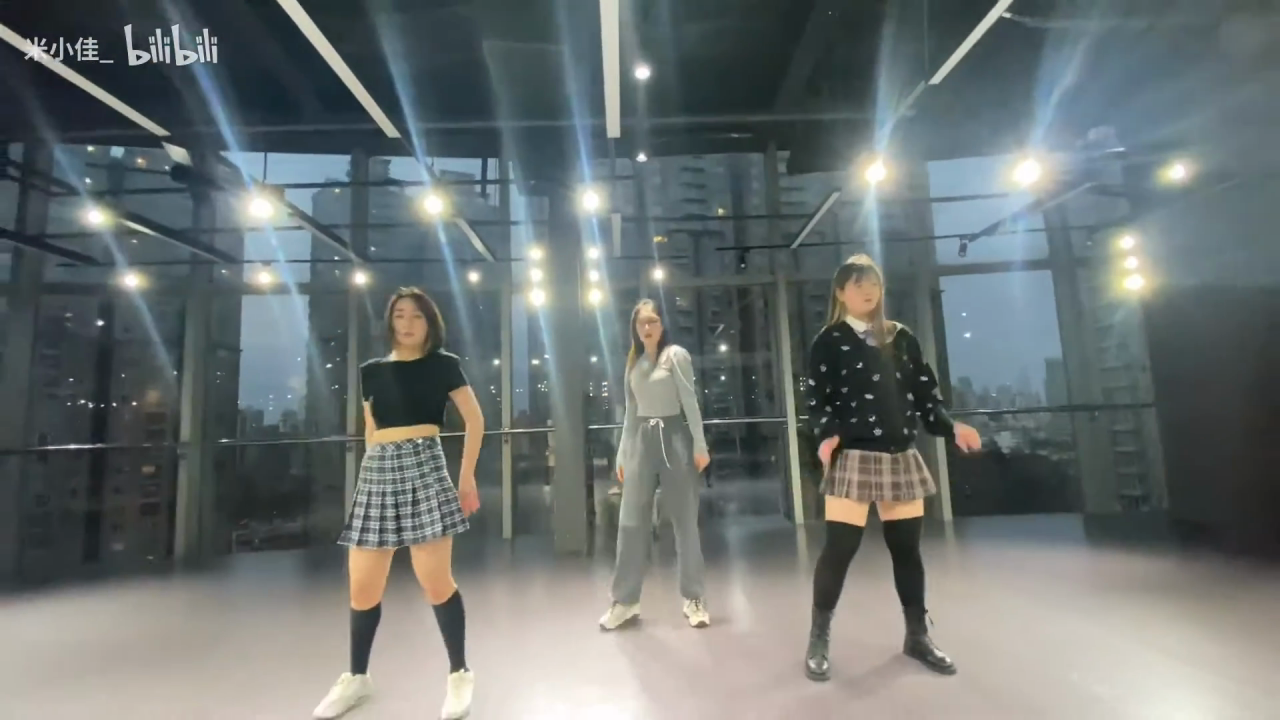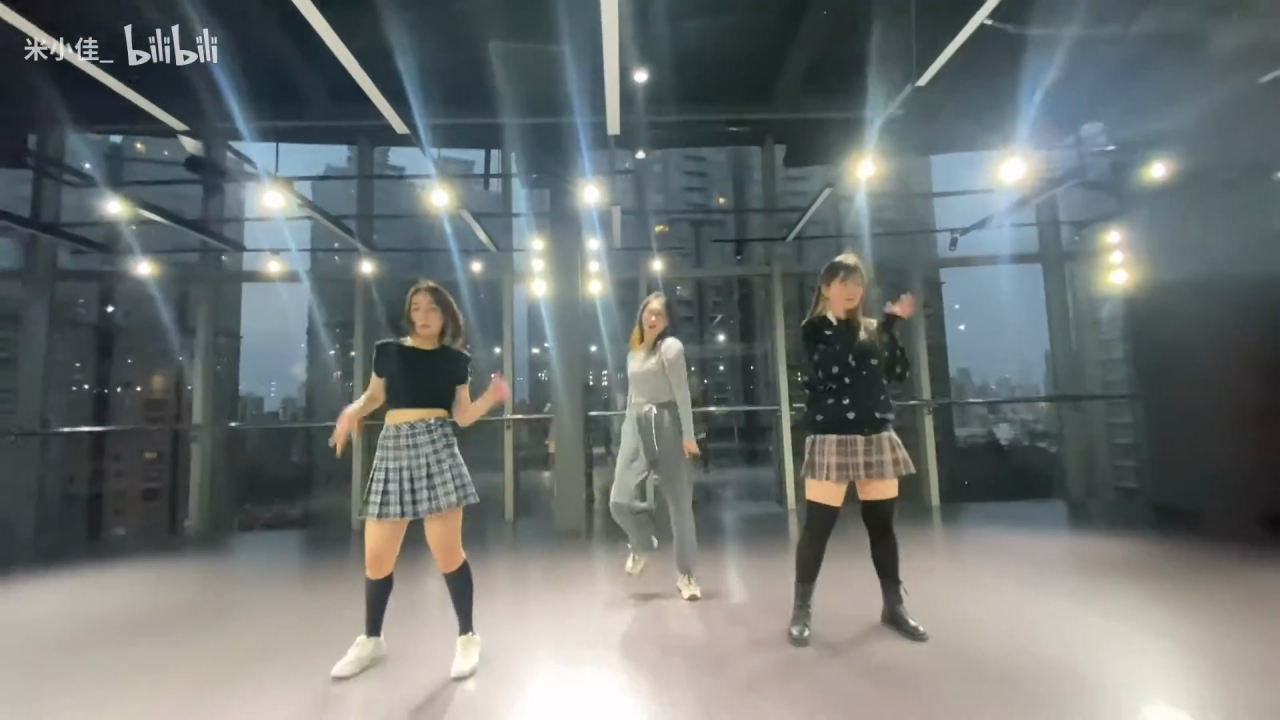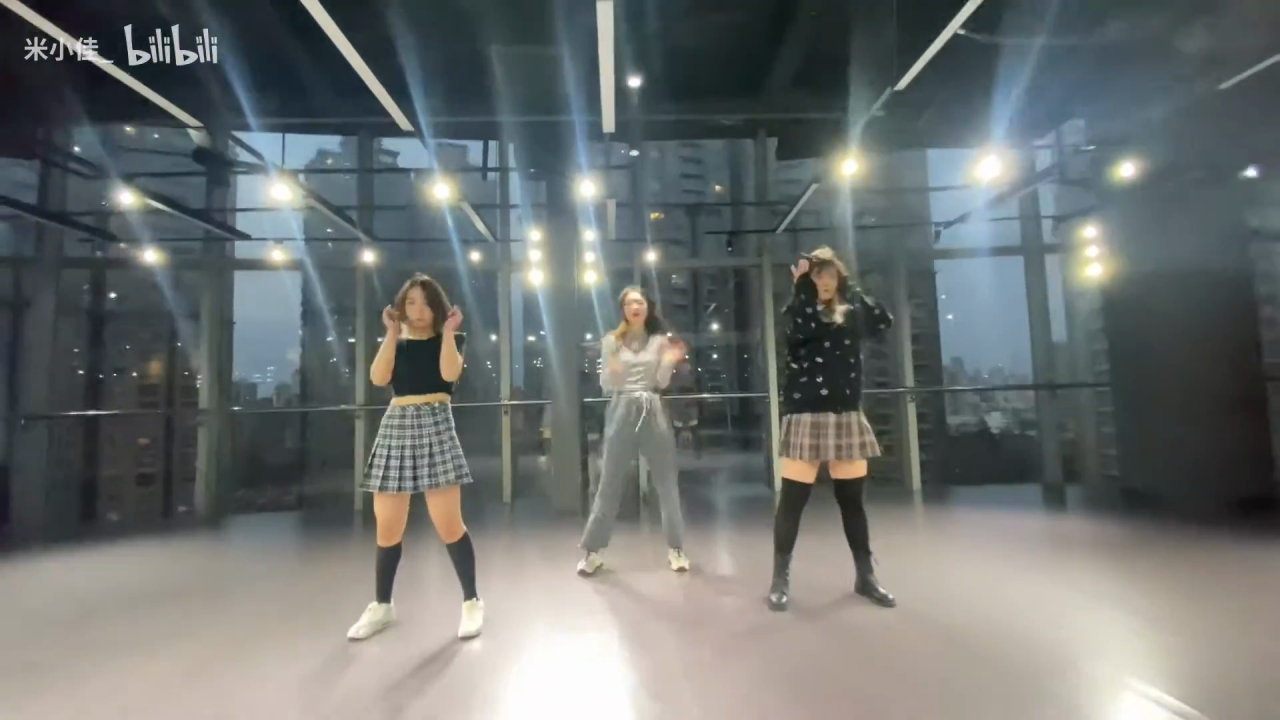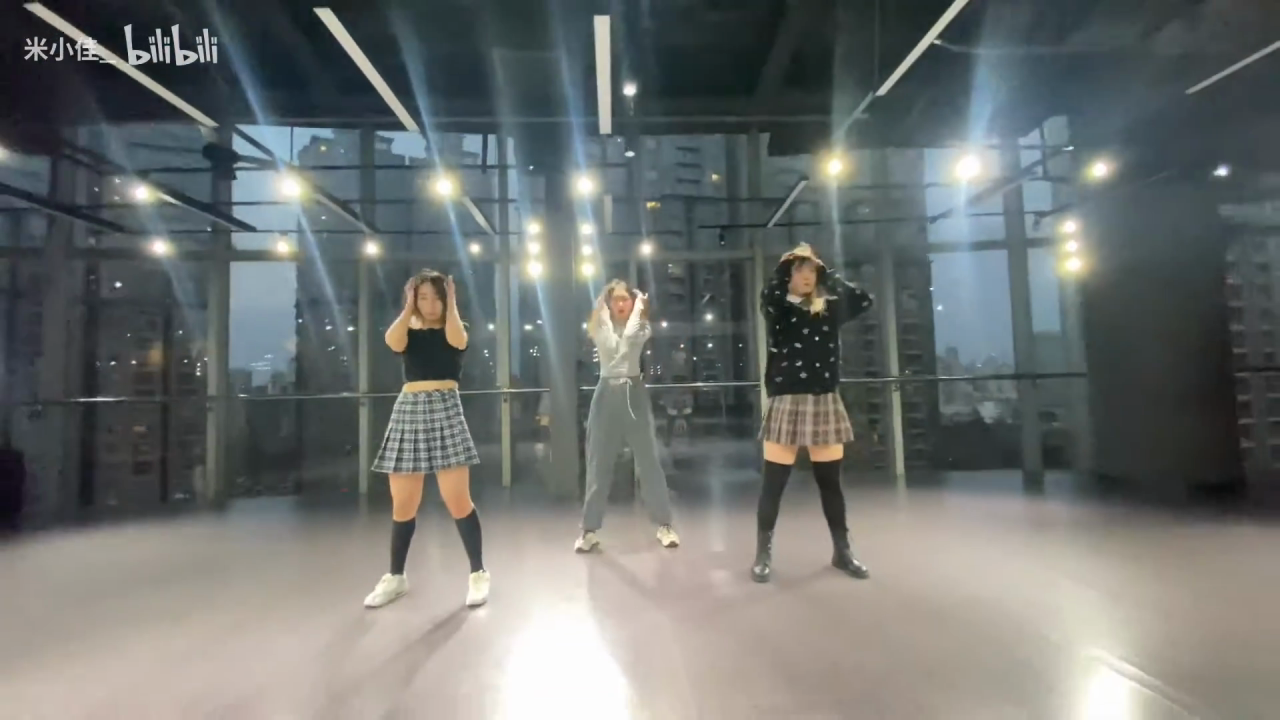
dt=0.2s
person 1, frame 1
left shoulder: (443, 365)
right shoulder: (371, 371)
left elbow: (474, 420)
left wrist: (467, 474)
right wrist: (374, 471)
left hip: (423, 467)
right hip: (377, 471)
left knee: (436, 582)
right knee: (362, 588)
person 1, frame 2
left shoulder: (455, 359)
right shoulder: (387, 351)
left elbow: (463, 415)
right elbow: (374, 397)
left wrist: (490, 398)
right wrist: (352, 412)
left hip: (436, 447)
right hip: (392, 450)
left knee: (447, 552)
right knee: (376, 557)
left ankle: (467, 637)
right ankle: (371, 640)
person 1, frame 3
left shoulder: (448, 341)
right shoulder: (396, 344)
left elbow: (450, 375)
right elbow: (379, 378)
left wrist: (449, 332)
right wrist: (391, 334)
left hip: (436, 428)
right hip: (394, 430)
left knee: (448, 524)
right knee: (387, 527)
left ankle: (471, 602)
right ankle: (381, 606)
person 1, frame 4
left shoulder: (456, 331)
right shoulder: (410, 333)
left elbow: (455, 338)
right elbow: (392, 341)
left wrist: (451, 304)
right wrist: (408, 309)
left hip: (445, 413)
right hip: (407, 414)
left knee: (457, 501)
right knee: (403, 505)
left ankle: (478, 574)
right ankle: (395, 577)
person 2, frame 1
left shoulder: (901, 337)
right shoulder: (829, 342)
left elbow: (924, 392)
right elbow: (817, 401)
left wrist: (949, 426)
right wrist: (827, 435)
left hip: (900, 455)
right hip: (852, 457)
left knee: (907, 549)
right knee: (838, 548)
left ankle: (917, 636)
right ankle: (819, 640)
person 2, frame 2
left shoulder: (872, 330)
right shoulder: (814, 329)
left elbow: (893, 372)
right elbow: (822, 375)
left wrist: (892, 323)
right wrist: (842, 326)
left hip: (877, 437)
right hip: (831, 439)
left knee: (882, 525)
right knee: (817, 527)
left ankle: (893, 607)
right ankle: (801, 610)
person 2, frame 3
left shoulder: (848, 315)
right shoulder: (795, 312)
left elbow: (882, 322)
right elbow: (803, 327)
left wrist: (849, 289)
right wrist: (804, 284)
left hip: (848, 418)
right hip: (805, 419)
left knee: (852, 501)
right knee: (792, 501)
left ankle: (865, 577)
right ankle: (780, 579)
person 2, frame 4
left shoulder: (828, 309)
right shoulder: (778, 309)
left elbow: (863, 301)
right elbow: (771, 296)
left wrist: (827, 275)
right wrist: (784, 267)
left hip: (825, 403)
right hip: (787, 403)
left knee: (830, 481)
right knee: (774, 482)
left ankle: (842, 551)
right ankle: (763, 553)
person 3, frame 1
left shoulder: (677, 355)
right shoulder: (633, 365)
left elbow: (690, 403)
left wrist: (700, 446)
right wrist: (622, 454)
left hip: (673, 437)
right hip: (641, 441)
left knee: (685, 523)
right knee: (631, 523)
left ankle: (693, 599)
person 3, frame 2
left shoulder: (671, 347)
right shoulder: (633, 352)
left elbow: (681, 392)
left wrist: (688, 434)
right wrist: (632, 424)
left hip: (666, 423)
right hip: (635, 424)
left knee: (680, 502)
right knee: (620, 500)
left ankle: (685, 574)
right ankle: (643, 545)
person 3, frame 3
left shoulder: (659, 340)
right shoulder: (612, 342)
left elbow: (661, 381)
right elbow: (606, 385)
left wrist: (668, 362)
right wrist: (611, 371)
left hip: (652, 409)
right hip: (622, 410)
left knee: (666, 482)
right knee: (609, 483)
left ankle: (675, 547)
right ankle: (593, 550)
person 3, frame 4
left shoulder: (640, 327)
right shoulder: (600, 327)
left elbow: (630, 337)
right elbow: (609, 347)
left wrist: (638, 311)
right wrist: (603, 315)
left hip: (635, 394)
right hip: (607, 394)
left knee: (649, 461)
right knee: (599, 464)
left ankle: (664, 525)
right ankle: (589, 529)
